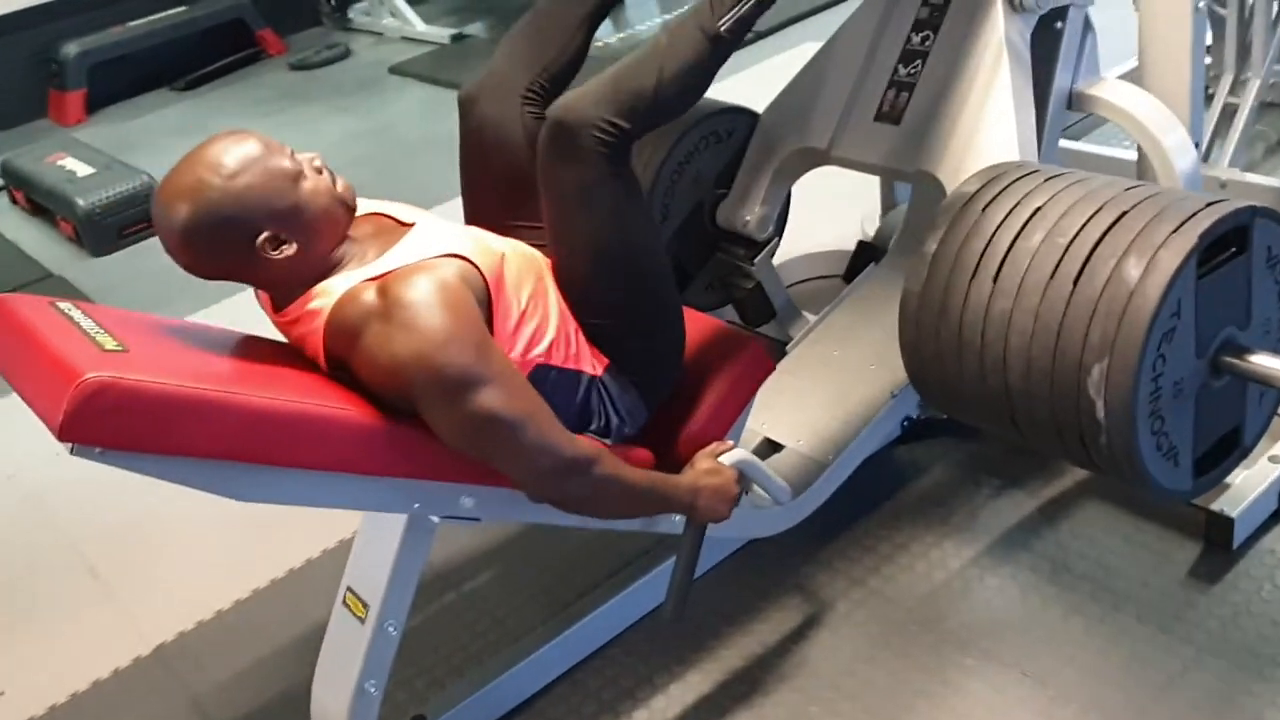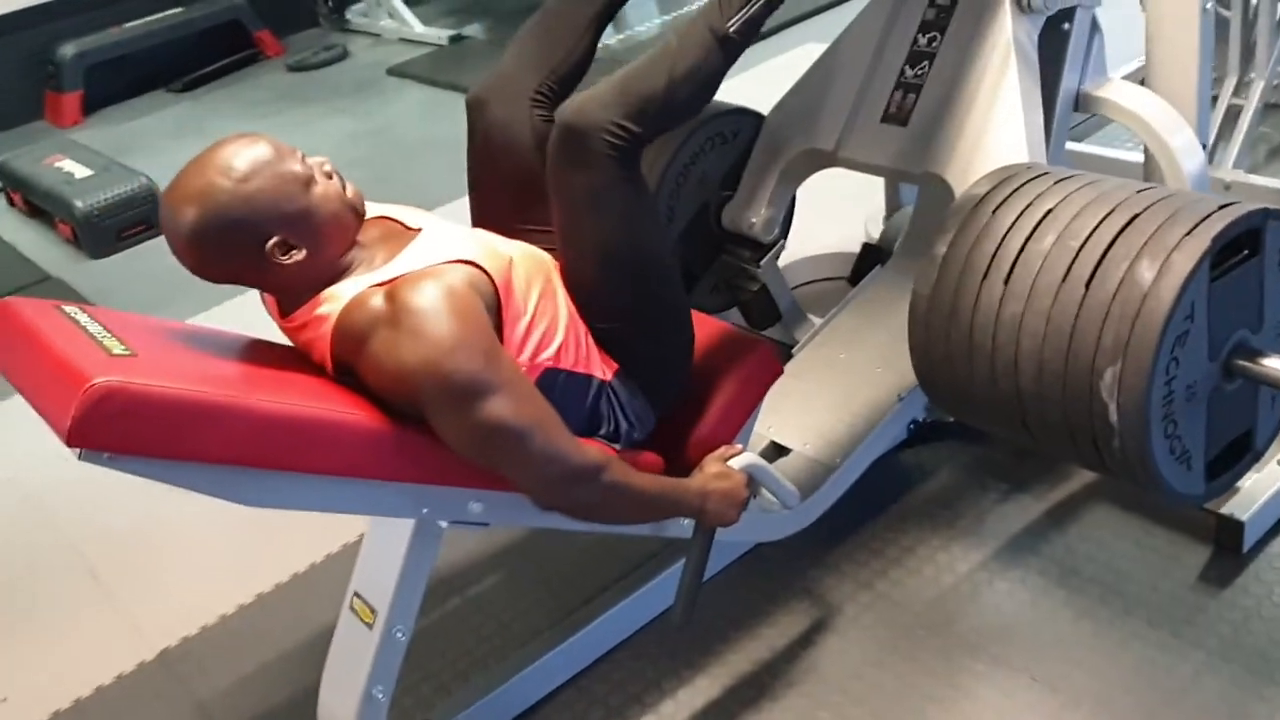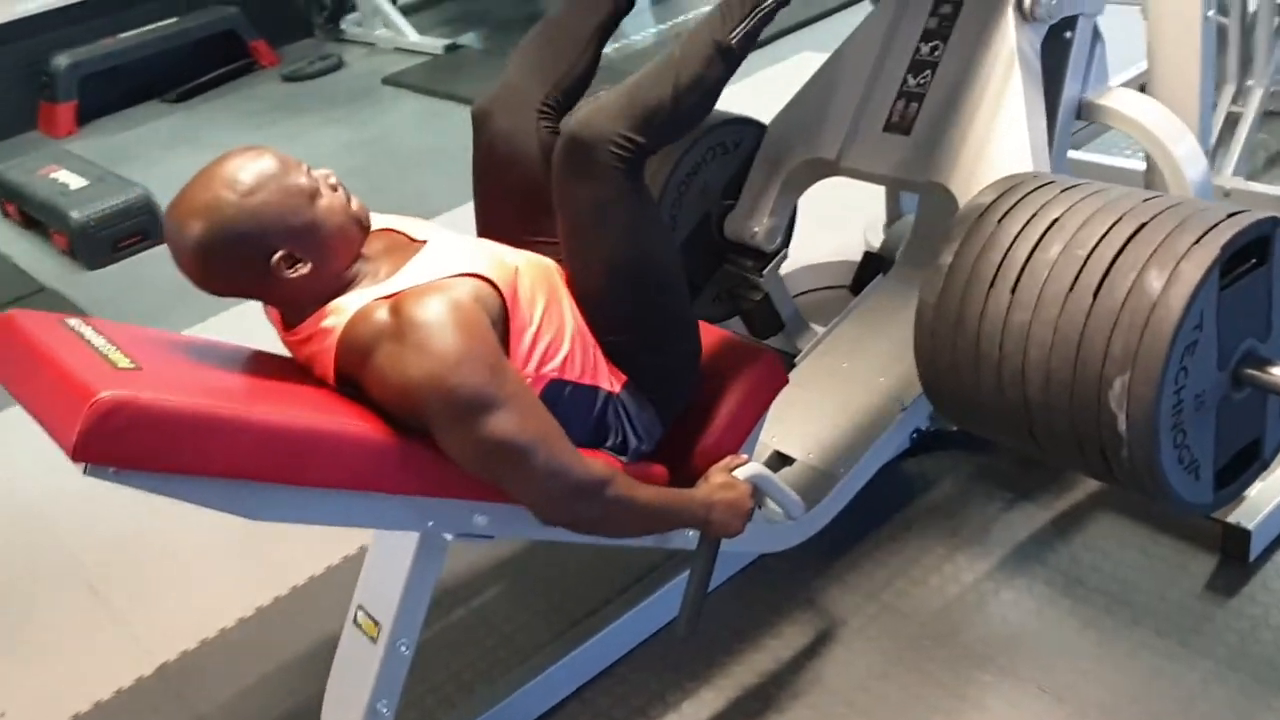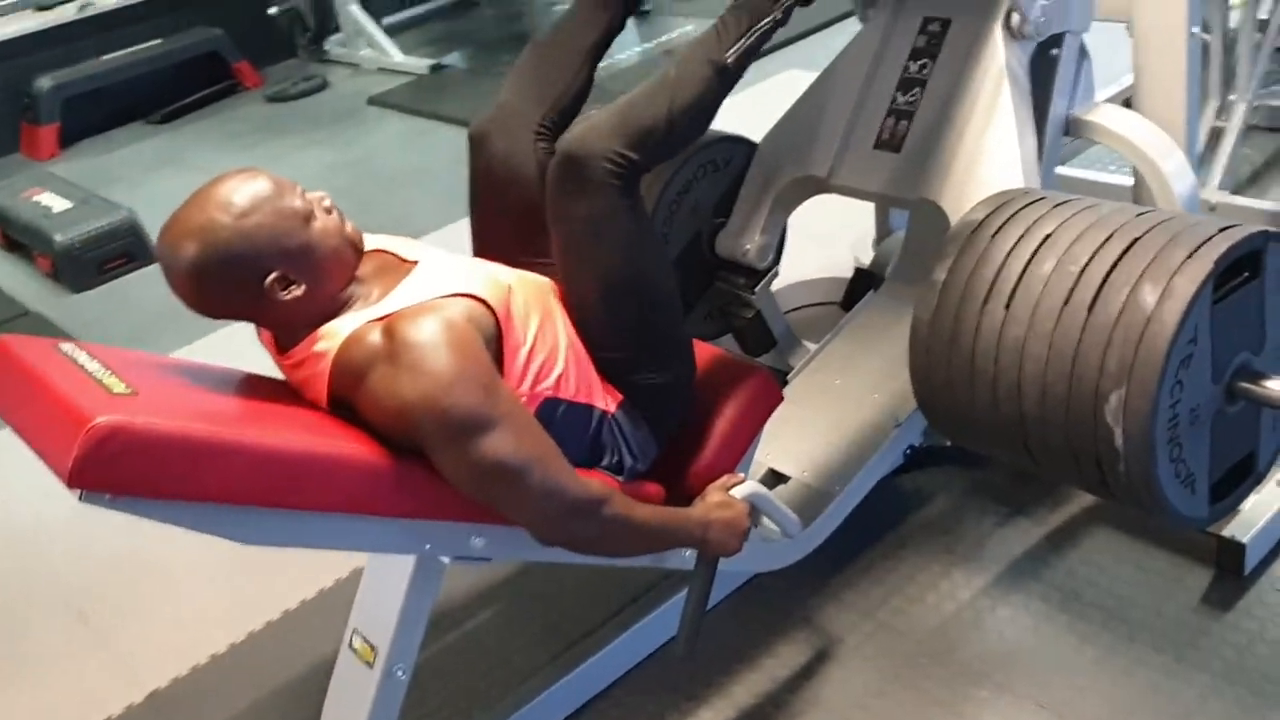
dt=0.1s
person 1, frame 1
left shoulder: (300, 273)
right shoulder: (409, 316)
right elbow: (556, 472)
right wrist: (687, 492)
right hip: (610, 377)
left knee: (496, 100)
right knee: (583, 123)
person 1, frame 2
left shoulder: (302, 277)
right shoulder: (417, 322)
right elbow: (563, 479)
right wrist: (697, 496)
right hip: (619, 382)
left knee: (506, 100)
right knee: (592, 124)
person 1, frame 3
left shoulder: (308, 292)
right shoulder: (423, 337)
right elbow: (567, 494)
right wrist: (702, 507)
right hip: (625, 394)
left knee: (512, 113)
right knee: (598, 136)
person 1, frame 4
left shoulder: (299, 310)
right shoulder: (416, 355)
right elbow: (564, 515)
right wrist: (699, 526)
right hip: (619, 415)
left knee: (509, 132)
right knee: (592, 154)
